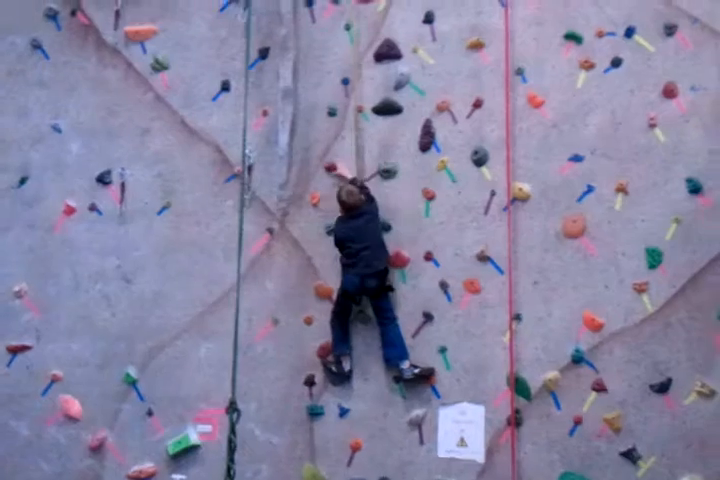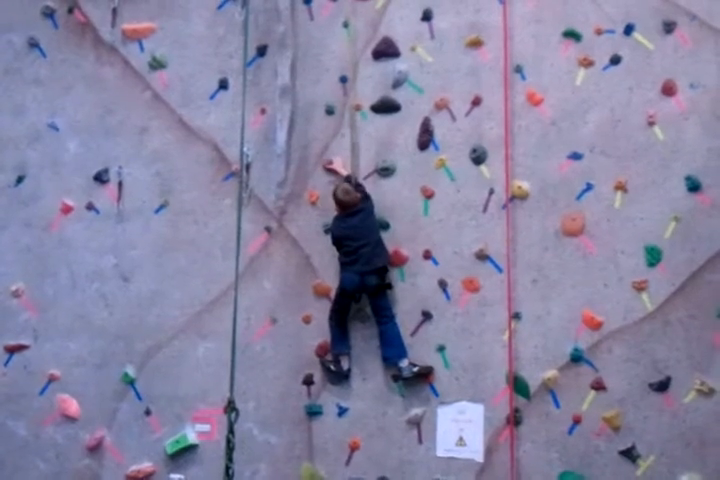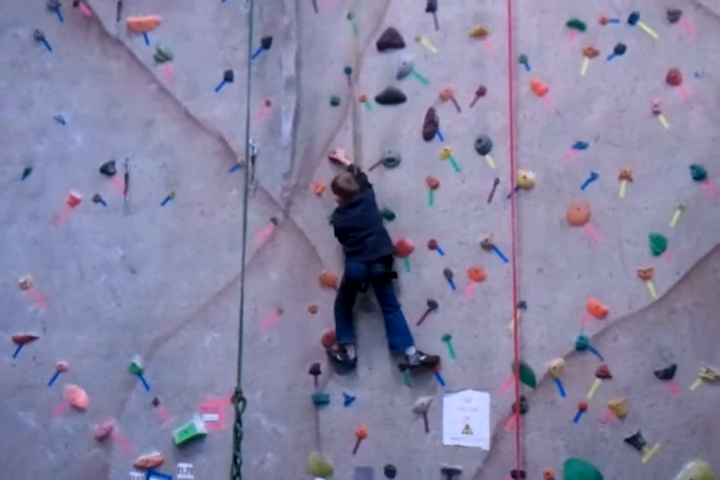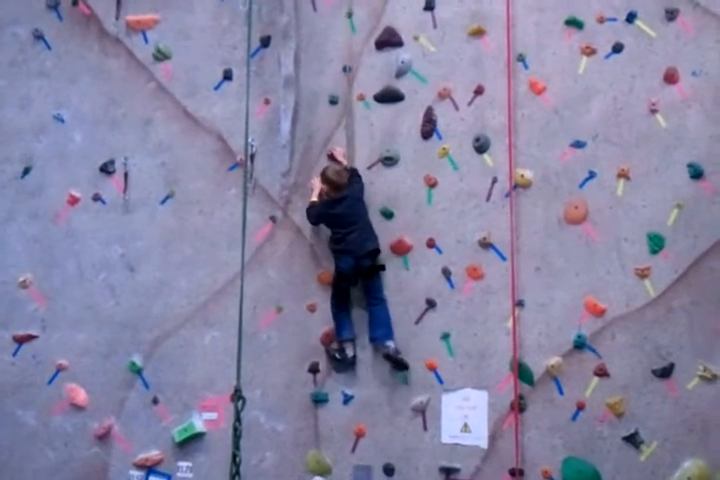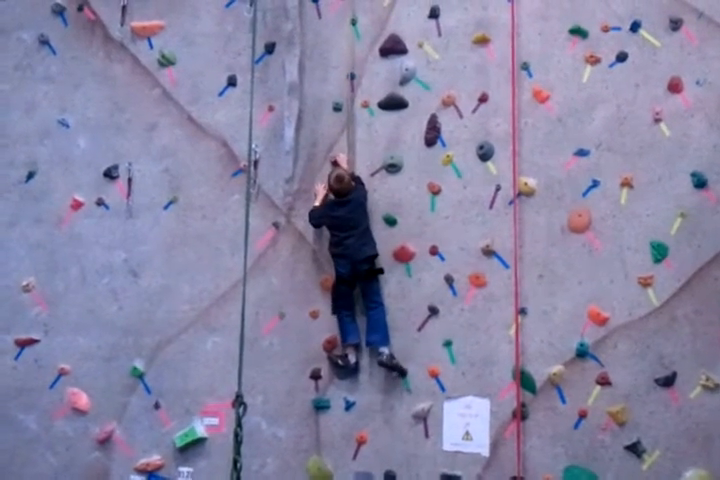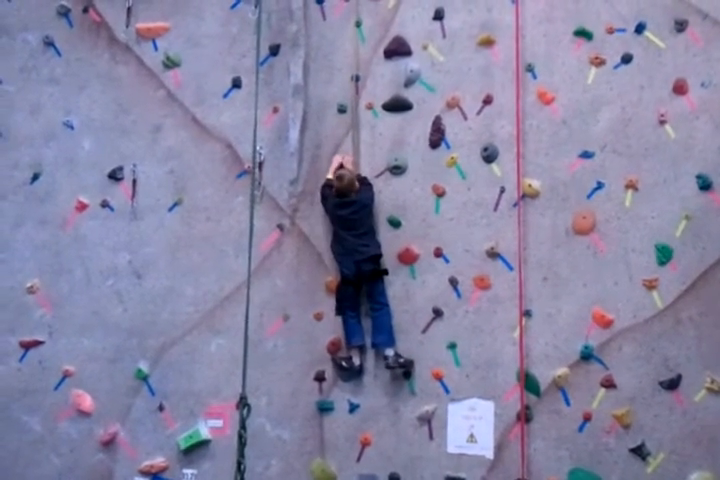
dt=0.7s
person 1, frame 1
left shoulder: (340, 226)
right shoulder: (370, 210)
right elbow: (363, 189)
left hip: (351, 278)
right hip: (375, 276)
left knee: (339, 319)
right knee: (387, 320)
left ankle: (343, 364)
right ankle: (404, 367)
person 1, frame 2
left shoulder: (337, 225)
right shoulder: (367, 208)
right elbow: (358, 186)
right wrist: (341, 170)
left hip: (350, 276)
right hip: (375, 274)
left knee: (338, 318)
right knee: (385, 318)
left ankle: (341, 361)
right ankle: (403, 365)
person 1, frame 3
left shoulder: (338, 217)
right shoulder: (368, 198)
left elbow: (342, 239)
right elbow: (361, 177)
right wrist: (345, 161)
left hip: (355, 265)
right hip: (380, 263)
left knee: (342, 307)
right knee: (391, 308)
left ankle: (347, 351)
right ankle: (410, 353)
person 1, frame 4
left shoulder: (325, 207)
right shoulder: (355, 192)
left elbow: (312, 216)
right elbow: (355, 175)
left wrist: (315, 194)
right wrist: (342, 160)
left hip: (345, 259)
right hip: (367, 255)
left knee: (340, 305)
right knee: (376, 301)
left ankle: (347, 349)
right ankle: (389, 345)
person 1, frame 5
left shoulder: (328, 208)
right shoulder: (360, 197)
left elbow: (314, 219)
right elbow: (358, 182)
left wrist: (319, 197)
right wrist: (346, 168)
left hip: (343, 264)
right hip: (365, 260)
left knee: (345, 310)
right knee: (374, 305)
left ankle: (351, 356)
right ankle: (384, 352)
person 1, frame 6
left shoulder: (332, 205)
right shoulder: (365, 199)
left elbow: (325, 189)
right elbow: (366, 184)
left wrist: (334, 168)
right wrist: (351, 169)
left hip: (347, 265)
right hip: (369, 261)
left knee: (350, 311)
right knee: (379, 306)
left ankle: (355, 358)
right ankle: (389, 354)
